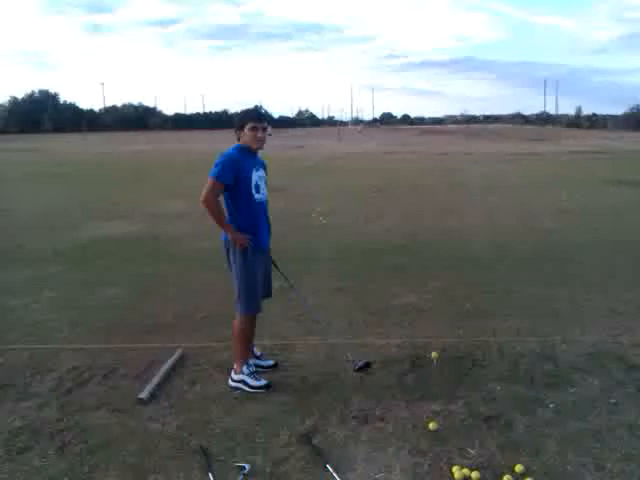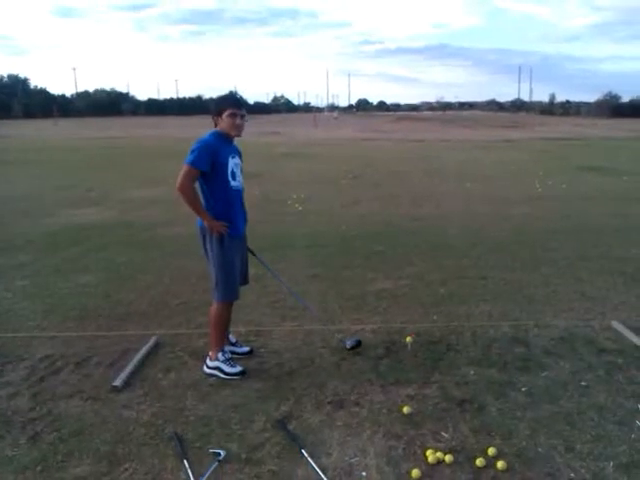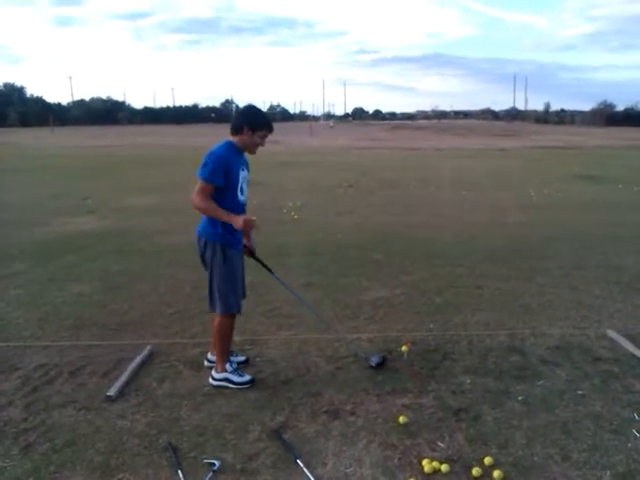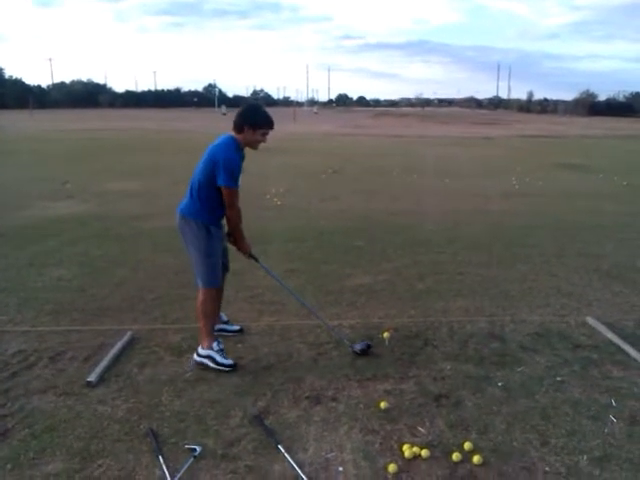
dt=1s
person 1, frame 1
left shoulder: (259, 162)
right shoulder: (231, 159)
right elbow: (207, 197)
right wrist: (231, 232)
left hip: (260, 242)
right hip: (243, 245)
left knee: (255, 303)
right knee: (247, 307)
left ankle: (249, 352)
right ankle: (239, 370)
person 1, frame 2
left shoulder: (233, 149)
right shoulder: (207, 145)
right elbow: (183, 184)
right wrist: (208, 219)
left hip: (236, 229)
right hip: (220, 232)
left knee: (231, 290)
right knee: (224, 294)
left ankle: (224, 339)
right ankle: (215, 357)
person 1, frame 3
left shoulder: (240, 159)
right shoulder: (219, 156)
right elbow: (199, 199)
left wrist: (245, 235)
right wrist: (235, 220)
left hip: (230, 239)
right hip: (217, 240)
left knee: (227, 301)
right knee: (226, 305)
left ankle: (218, 352)
right ankle: (221, 369)
person 1, frame 4
left shoulder: (230, 146)
right shoulder: (228, 155)
left elbow: (227, 202)
right elbow: (232, 205)
left wrist: (232, 231)
right wrist: (241, 239)
left hip: (207, 217)
right hip: (197, 220)
left knee: (219, 271)
right knee: (209, 281)
left ankle: (215, 320)
right ankle: (206, 346)
